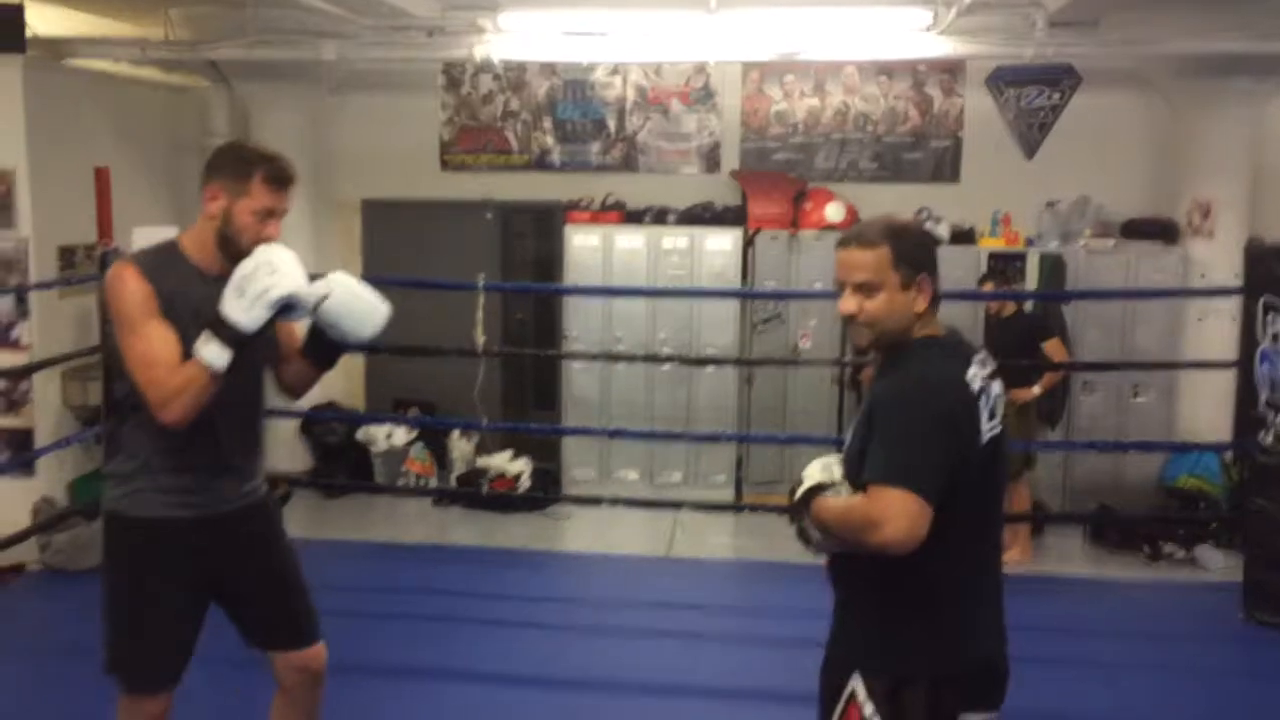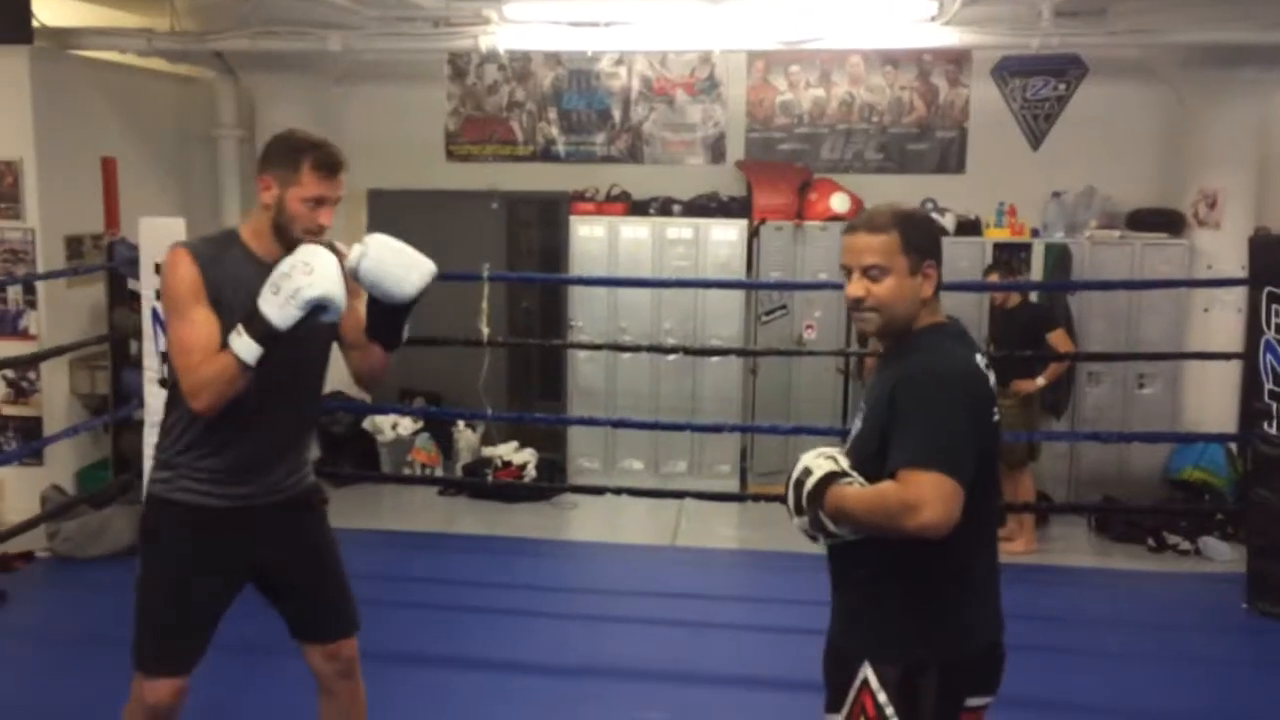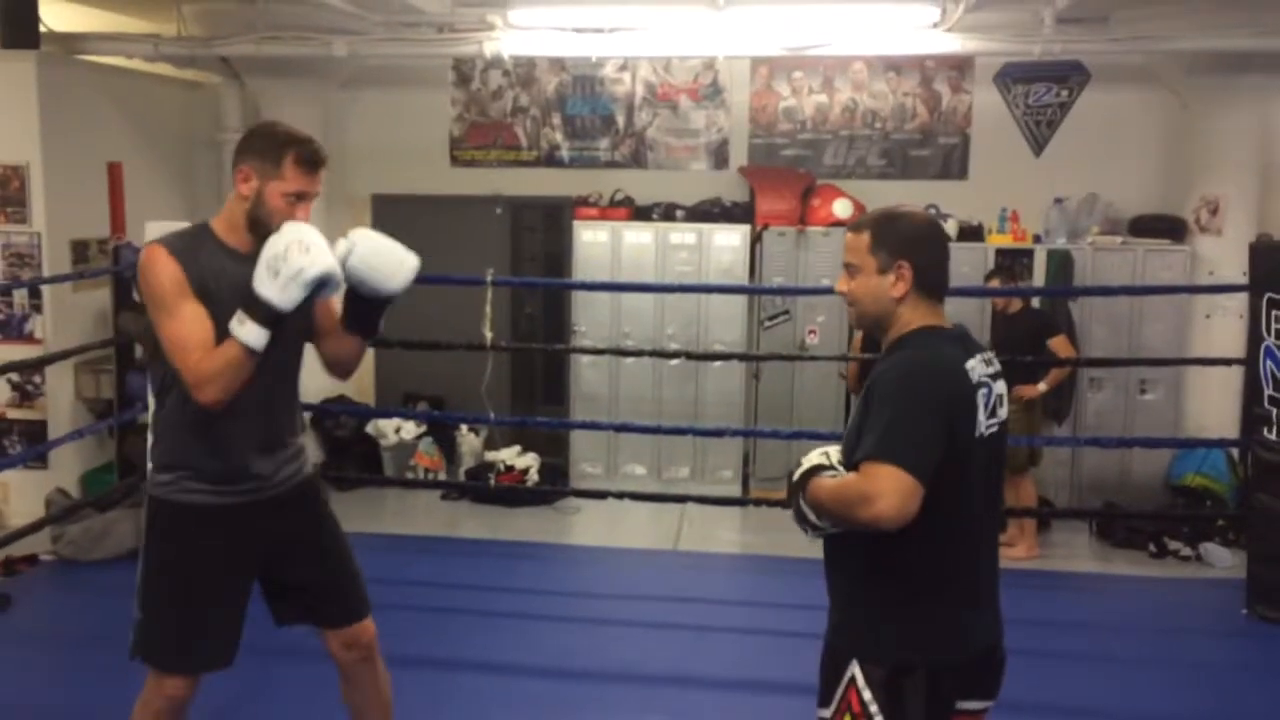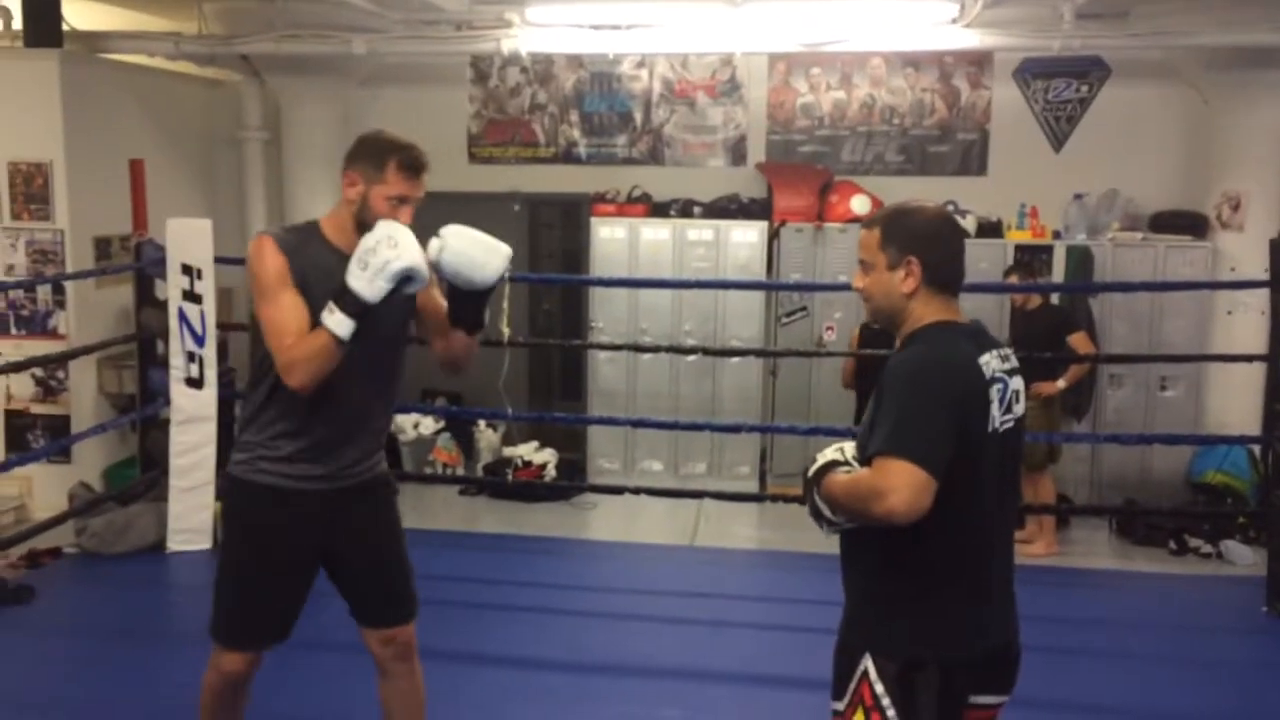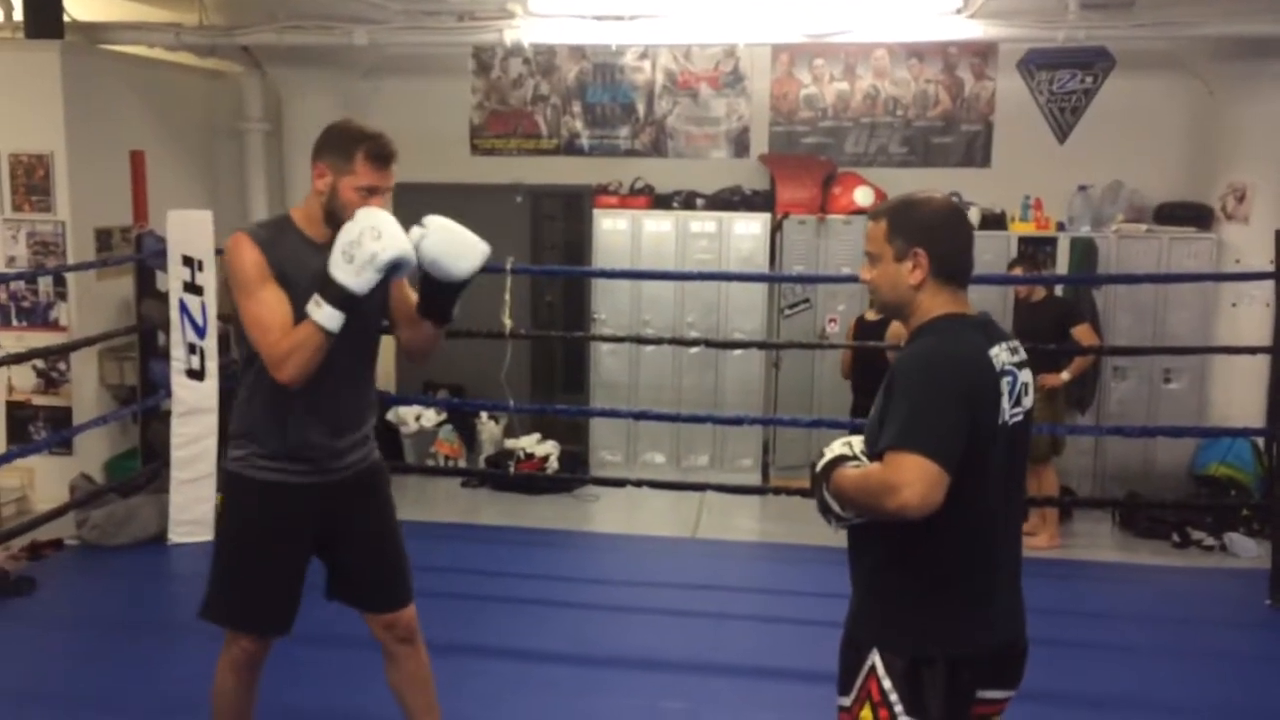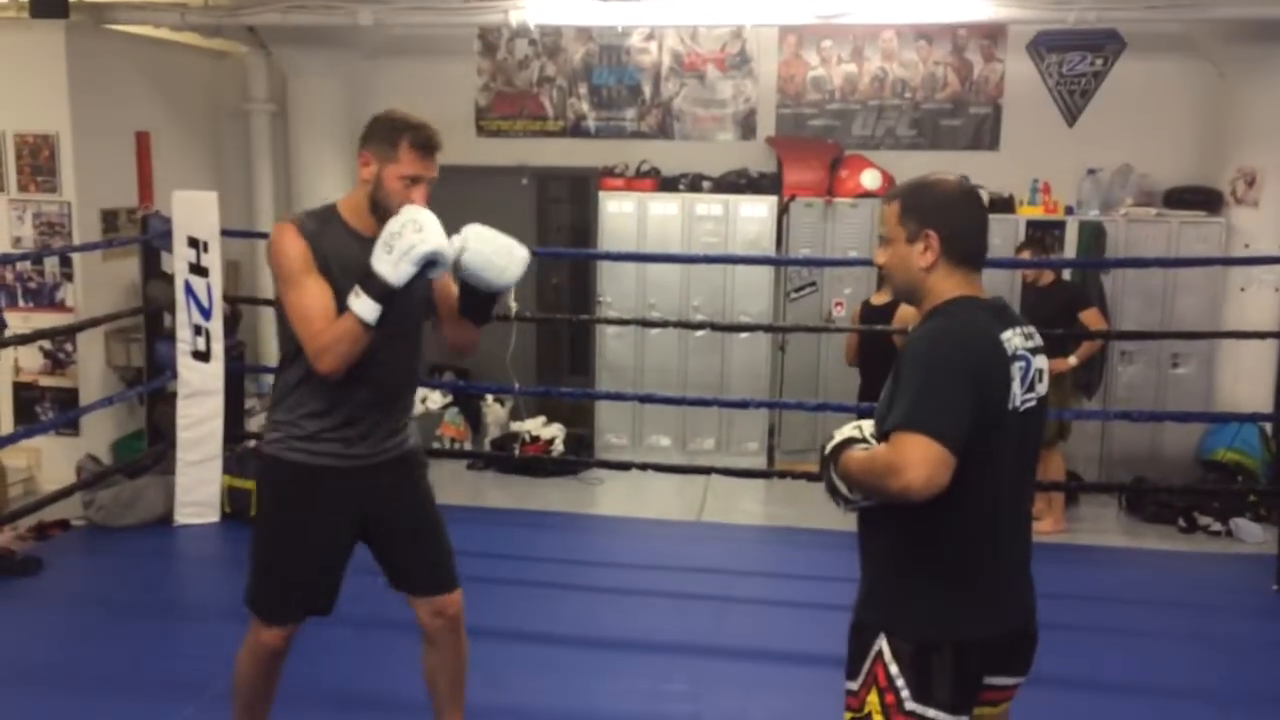
dt=0.5s
person 1, frame 1
left shoulder: (265, 277)
right shoulder: (136, 280)
left elbow: (291, 383)
right elbow: (172, 406)
left wrist: (330, 337)
right wrist: (234, 324)
left hip: (240, 504)
right hip: (153, 516)
left knee: (304, 663)
person 1, frame 2
left shoulder: (331, 267)
right shoulder: (193, 265)
left elbow: (370, 375)
right elbow: (201, 394)
left wrist: (390, 312)
right wrist: (266, 321)
left hip: (287, 495)
right hip: (195, 502)
left knee: (339, 656)
person 1, frame 3
left shoulder: (298, 258)
right shoulder: (168, 261)
left elbow: (340, 361)
right elbow: (208, 385)
left wrist: (368, 301)
right wrist: (266, 304)
left hip: (285, 486)
right hip: (196, 501)
left knee: (357, 640)
person 1, frame 4
left shoulder: (409, 260)
right shoulder: (276, 252)
left elbow: (455, 356)
right elbow: (298, 372)
left wrist: (472, 294)
right wrist: (356, 295)
left hip: (358, 482)
right hip: (271, 484)
left knee: (396, 642)
right knee: (235, 659)
person 1, frame 5
left shoulder: (378, 244)
right shoulder: (253, 249)
left elbow: (417, 346)
right elbow: (287, 365)
left wrist: (441, 287)
right wrist: (343, 286)
left hip: (353, 470)
right hip: (268, 478)
left knee: (399, 626)
right knee: (246, 641)
person 1, frame 6
left shoulder: (423, 237)
right shoulder: (298, 239)
left elbow: (461, 341)
right elbow: (329, 356)
left wrist: (482, 290)
right wrist: (382, 279)
left hip: (388, 456)
right hip: (304, 462)
left knee: (444, 612)
right knee: (272, 632)
person 2, frame 1
left shoulder: (915, 389)
right shoulder: (963, 361)
left elbow: (893, 525)
left wrist: (815, 504)
right wrist: (848, 488)
left hip: (901, 658)
person 2, frame 2
left shoulder: (933, 376)
right shoulder: (928, 353)
left elbow: (926, 507)
left wrist: (826, 495)
right wrist: (847, 475)
left hip: (906, 646)
person 2, frame 3
left shoulder: (911, 374)
right shoulder: (970, 358)
left elbow: (885, 502)
left wrist: (812, 487)
right wrist: (845, 477)
left hip: (898, 647)
person 2, frame 4
left shoulder: (923, 368)
right shoulder: (990, 354)
left elbow: (897, 497)
left wrist: (828, 482)
right wrist: (861, 471)
left hip: (911, 642)
person 2, frame 5
left shoulder: (933, 360)
right shoulder: (997, 346)
left elbow: (909, 491)
left wrist: (838, 479)
right wrist: (872, 464)
left hip: (917, 637)
person 2, frame 6
left shoulder: (943, 343)
right shoulder: (1014, 332)
left elbow: (914, 473)
left wrist: (846, 460)
right wrist: (879, 445)
left hip: (925, 619)
right hip: (999, 609)
person 3, frame 1
left shoulder: (1030, 322)
right shoulder: (992, 323)
left elbow: (1062, 360)
left wrist: (1035, 390)
left hip: (1017, 407)
left knee: (1017, 475)
left ankle: (1023, 545)
right ankle: (1008, 533)
person 3, frame 2
left shoulder: (1035, 313)
right shoulder: (997, 314)
left elbow: (1067, 351)
left wrist: (1039, 381)
left hip: (1020, 398)
right hip: (997, 395)
left knee: (1020, 466)
right knee: (1004, 464)
left ankle: (1028, 536)
right ankle: (1012, 524)
person 3, frame 3
left shoulder: (1036, 318)
right shoulder: (998, 319)
left elbow: (1069, 357)
left wrist: (1041, 387)
left hip: (1022, 403)
left knee: (1021, 471)
right knee: (1005, 469)
left ankle: (1029, 541)
right ankle: (1013, 530)
person 3, frame 4
left shoulder: (1056, 315)
right shoulder: (1017, 315)
left elbow: (1088, 353)
left wrist: (1060, 383)
left hip: (1041, 400)
left knee: (1040, 468)
right knee: (1024, 466)
left ankle: (1049, 538)
right ankle: (1032, 527)
person 3, frame 5
left shoulder: (1060, 307)
right shoulder: (1021, 306)
left elbow: (1092, 346)
left wrist: (1064, 375)
left hip: (1045, 393)
left knee: (1043, 460)
right knee: (1027, 458)
left ankle: (1051, 531)
right ankle: (1035, 519)
person 3, frame 6
left shoulder: (1068, 291)
right shoulder: (1028, 290)
left elbow: (1100, 330)
left wrist: (1071, 360)
left hip: (1053, 378)
left knee: (1050, 444)
left ankle: (1057, 516)
right ankle: (1041, 503)
